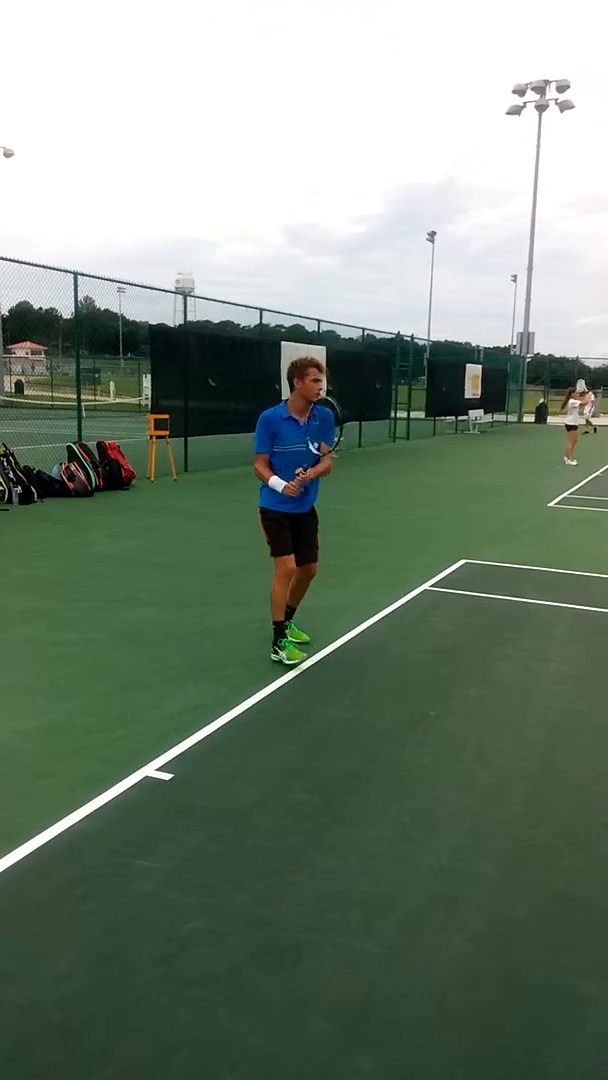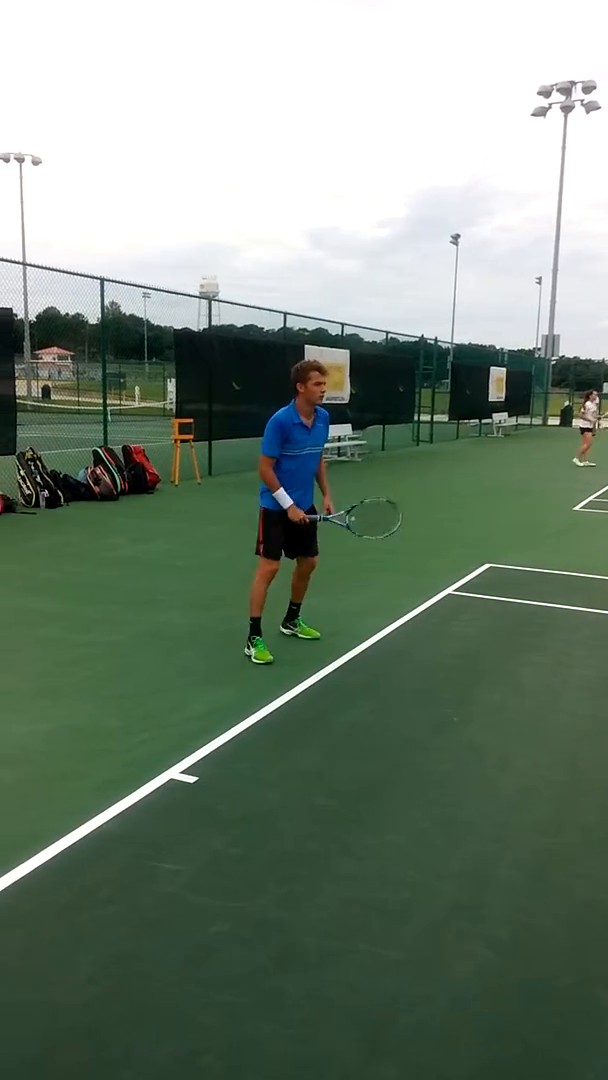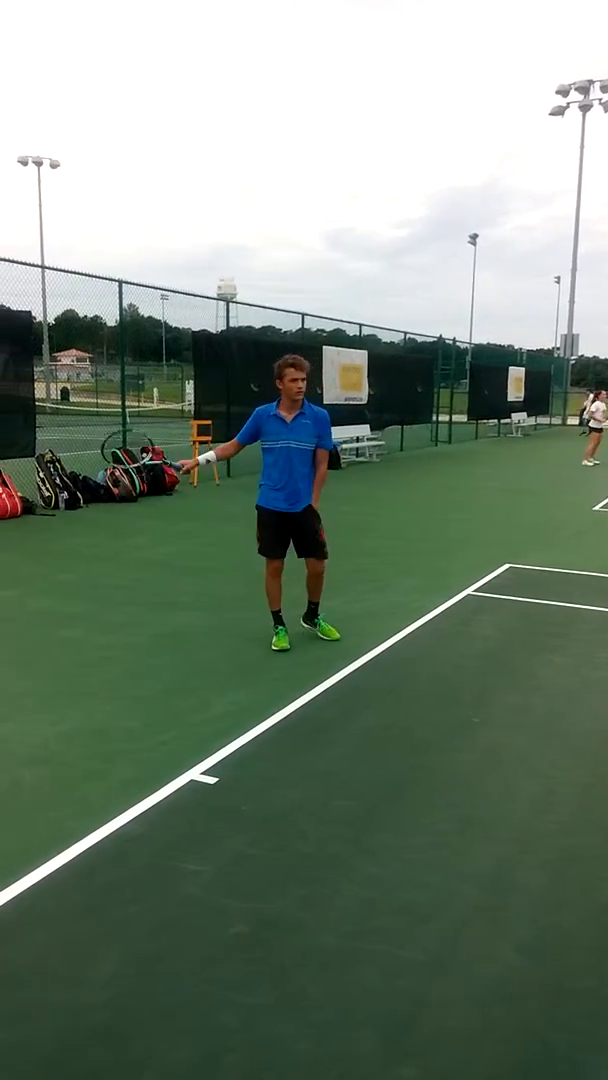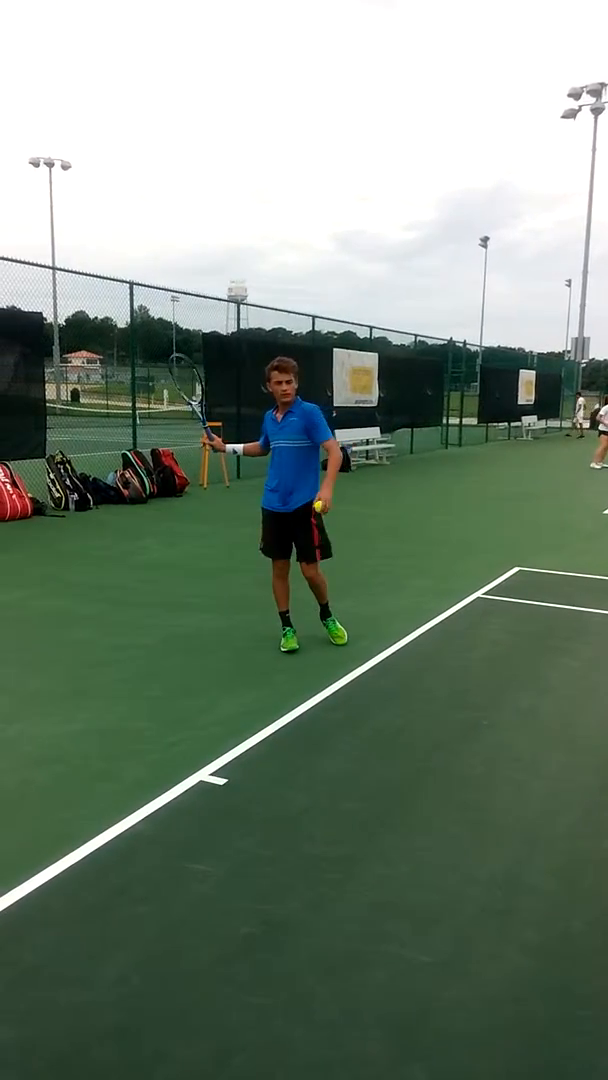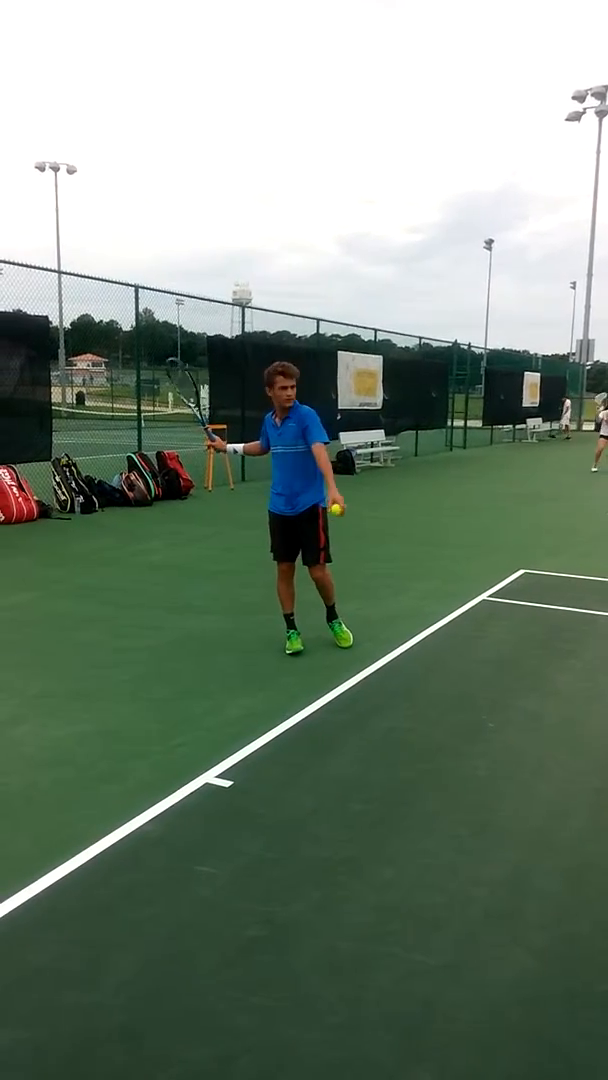
dt=0.7s
person 1, frame 1
left shoulder: (325, 416)
right shoulder: (270, 418)
left elbow: (327, 462)
right elbow: (260, 466)
left wrist: (309, 475)
right wrist: (280, 485)
left hip: (305, 508)
right hip: (275, 507)
left knee: (308, 569)
right knee: (286, 567)
left ankle: (285, 621)
right ankle: (280, 642)
person 1, frame 2
left shoulder: (323, 418)
right shoulder: (280, 421)
right elbow: (265, 468)
left wrist: (325, 494)
right wrist: (289, 506)
left hip: (305, 507)
right hip: (277, 507)
left knee: (308, 562)
right knee: (269, 567)
left ankle: (292, 620)
right ankle: (254, 638)
person 1, frame 3
left shoulder: (319, 417)
right shoulder: (262, 415)
left elbow: (322, 465)
right elbow: (234, 446)
left wrist: (313, 502)
right wrist: (199, 460)
left hip: (304, 506)
right hip: (271, 506)
left knee: (317, 565)
right knee: (274, 566)
left ankle: (313, 616)
right ankle: (279, 626)
person 1, frame 4
left shoulder: (310, 412)
right shoulder: (269, 417)
left elbow: (334, 451)
left wrist: (327, 488)
right wrist: (226, 447)
left hip: (304, 505)
right hip: (273, 505)
left knee: (310, 570)
right knee: (279, 567)
left ankle: (327, 617)
right ankle: (287, 628)
person 1, frame 5
left shoulder: (307, 416)
right shoulder: (269, 420)
left elbow: (320, 452)
left wrist: (332, 489)
right wrist: (227, 447)
left hip: (310, 507)
right hip: (279, 508)
left knee: (318, 571)
right knee: (284, 569)
left ankle: (334, 620)
right ankle: (291, 630)
